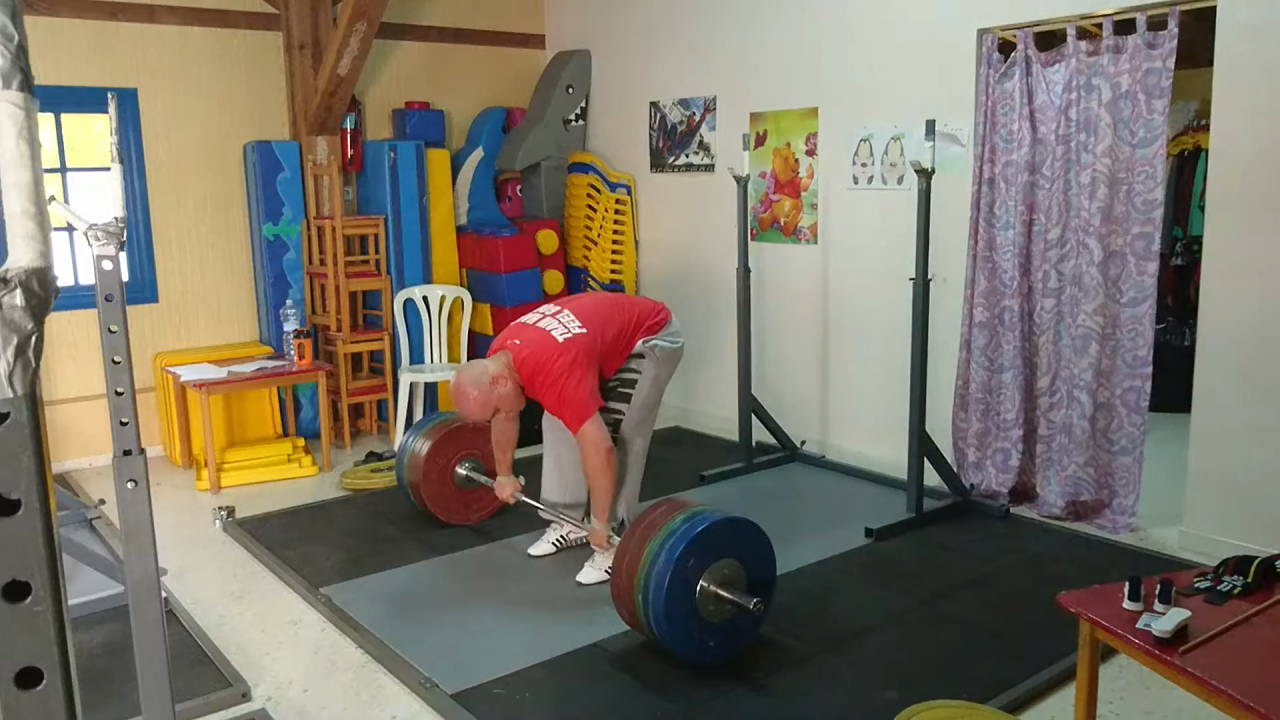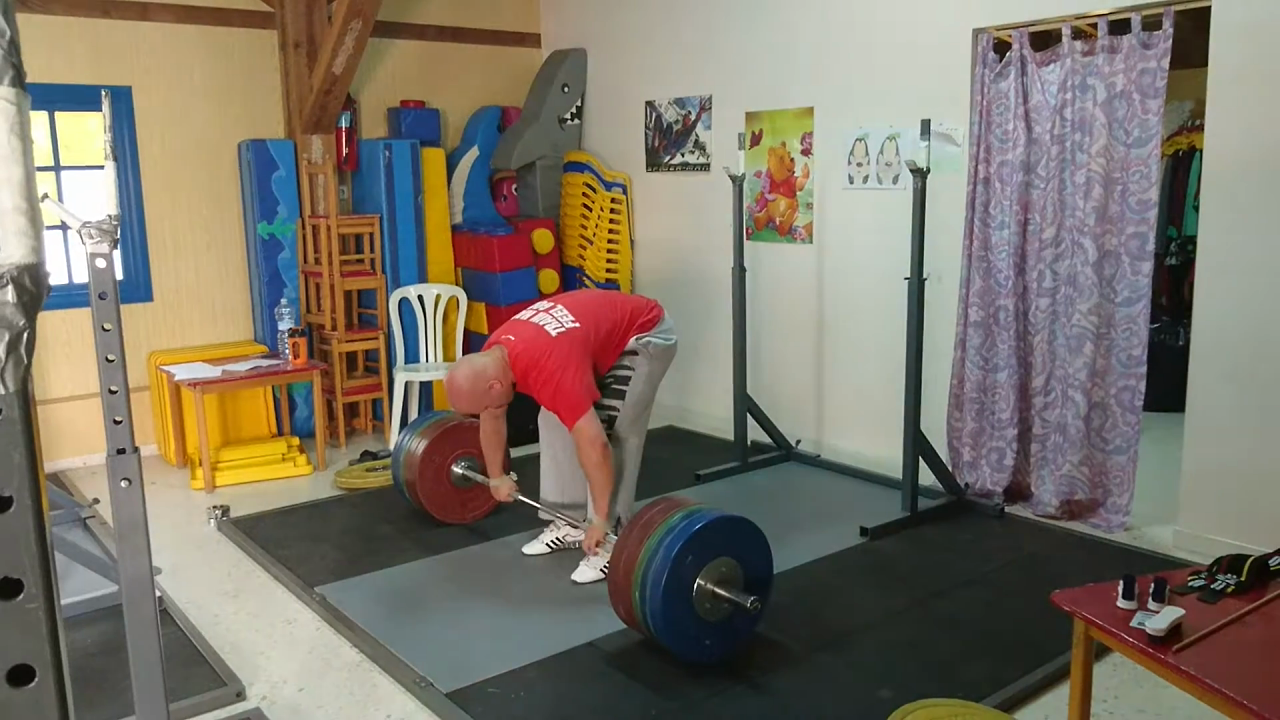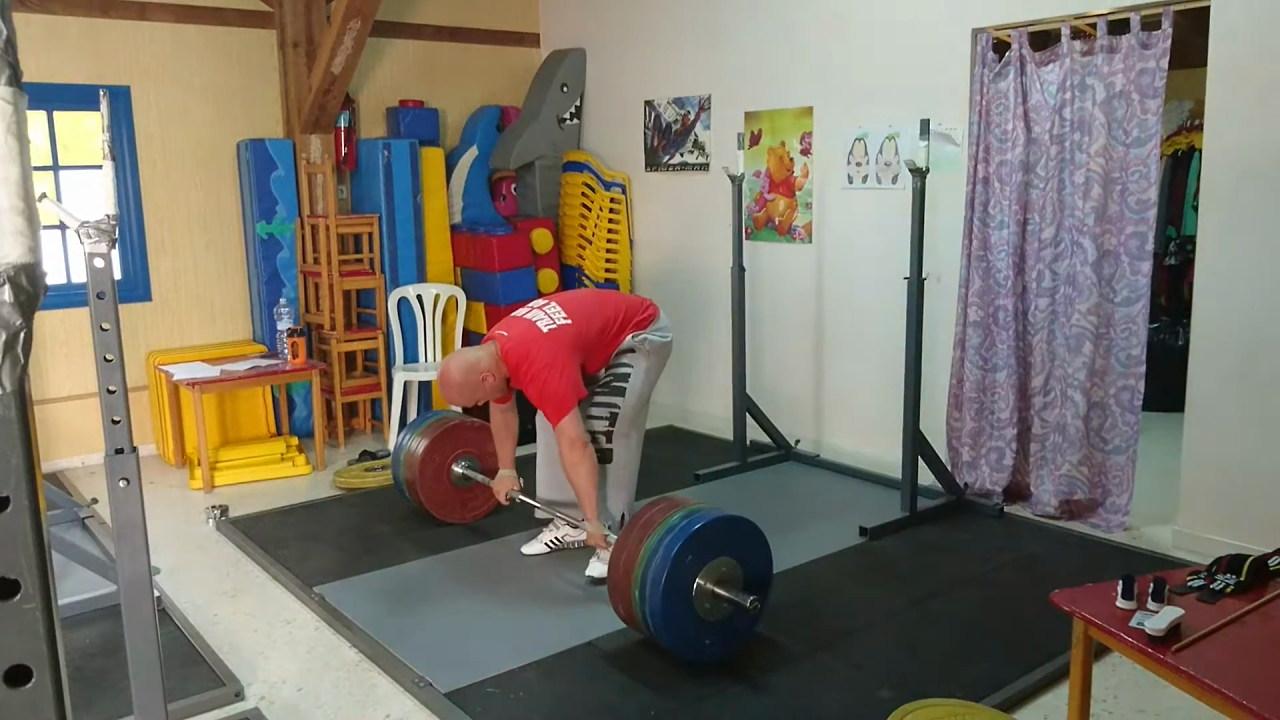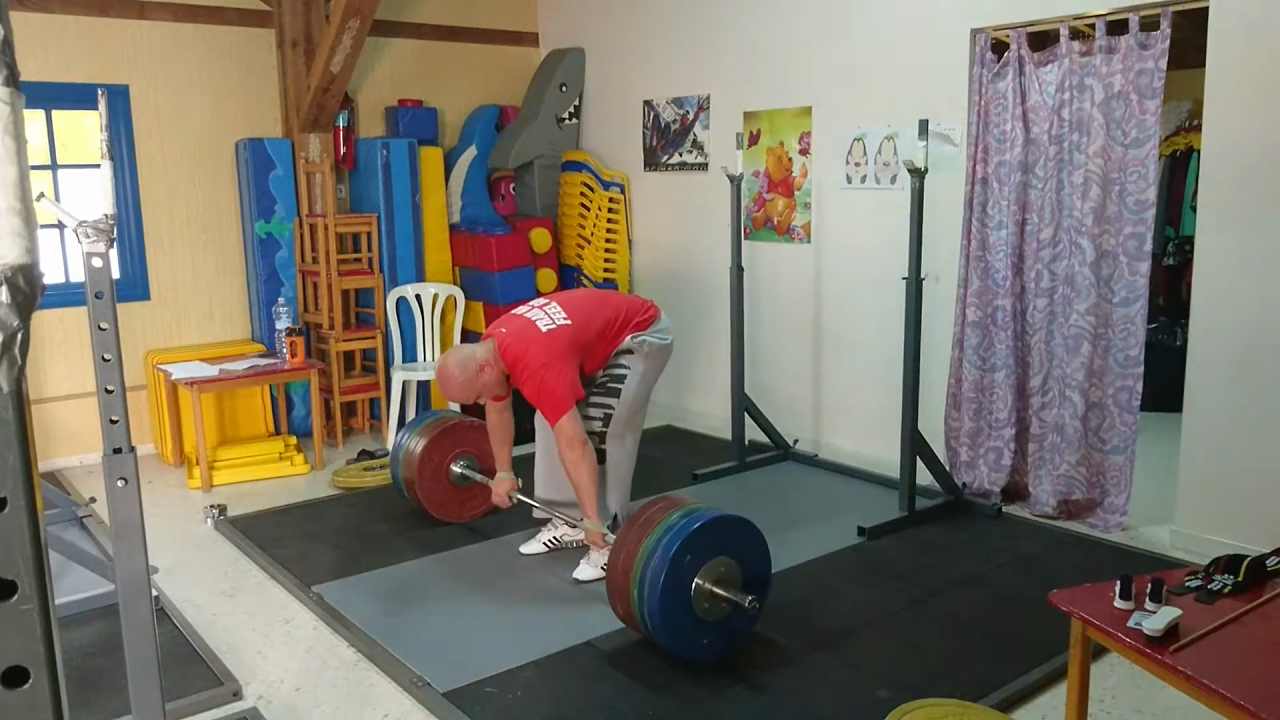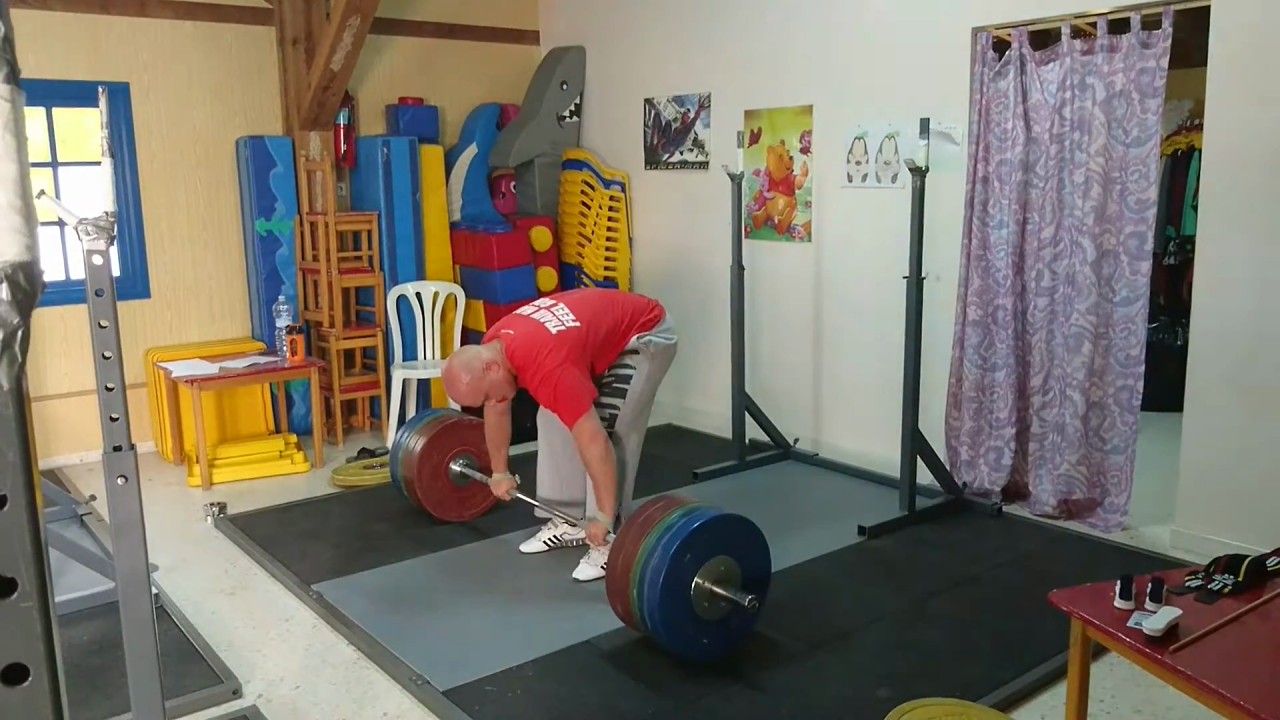
dt=0.3s
person 1, frame 1
left shoulder: (554, 376)
right shoulder: (498, 359)
left elbow: (600, 449)
right elbow: (504, 422)
left wrist: (601, 524)
right wrist: (503, 476)
left hip: (652, 338)
right hip: (609, 330)
left knee: (614, 433)
right knee: (559, 422)
left ankle: (616, 544)
right ankle: (570, 521)
person 1, frame 2
left shoulder: (550, 371)
right shoulder: (490, 358)
left elbow: (595, 443)
right elbow: (492, 420)
left wrist: (600, 521)
right wrist: (496, 477)
left hip: (645, 334)
right hip: (603, 329)
left knee: (608, 429)
right knee: (555, 421)
left ankle: (611, 542)
right ankle: (569, 523)
person 1, frame 3
left shoulder: (540, 367)
right shoulder: (489, 352)
left elbow: (575, 444)
right elbow: (503, 410)
left wrist: (593, 522)
right wrist: (507, 471)
left hip: (641, 333)
right hip: (599, 330)
left knee: (605, 430)
right knee: (552, 422)
left ankle: (611, 538)
right ankle: (570, 524)
person 1, frame 4
left shoulder: (538, 366)
right shoulder: (489, 348)
left elbow: (575, 443)
right elbow: (499, 411)
left wrist: (593, 520)
right wrist: (504, 473)
left hip: (641, 334)
right hip: (599, 331)
left knee: (601, 431)
right knee: (552, 421)
left ankle: (608, 541)
right ankle: (568, 522)
person 1, frame 5
left shoulder: (547, 368)
right shoulder: (491, 349)
left elbow: (594, 441)
right elbow: (497, 413)
left wrist: (604, 517)
right wrist: (500, 472)
left hip: (646, 335)
right hip: (603, 327)
left knee: (608, 428)
right knee: (554, 419)
left ankle: (610, 540)
right ankle: (569, 522)
